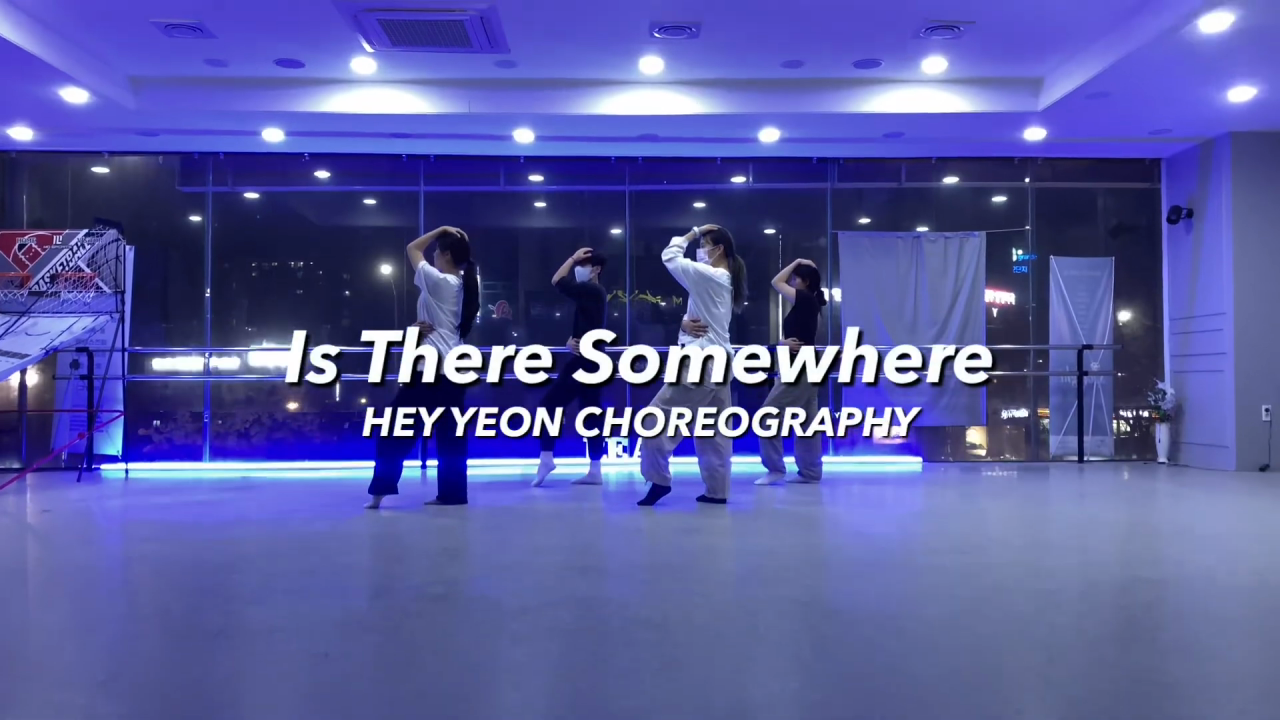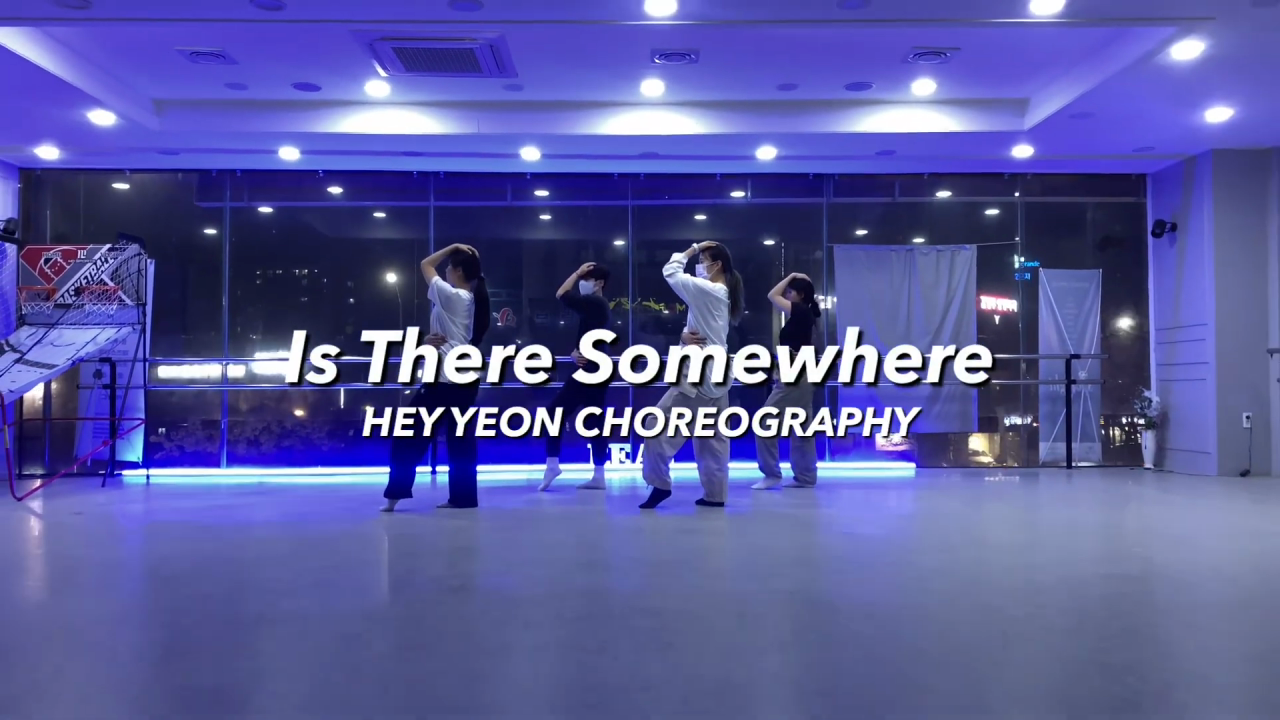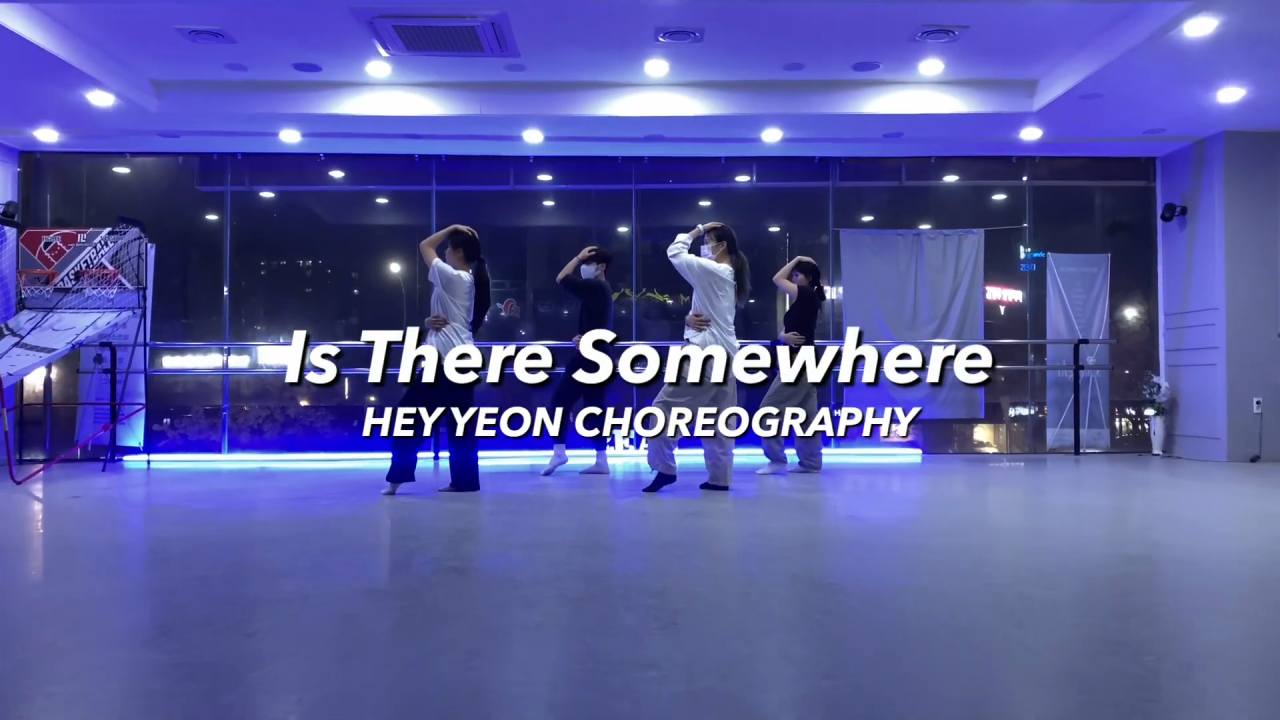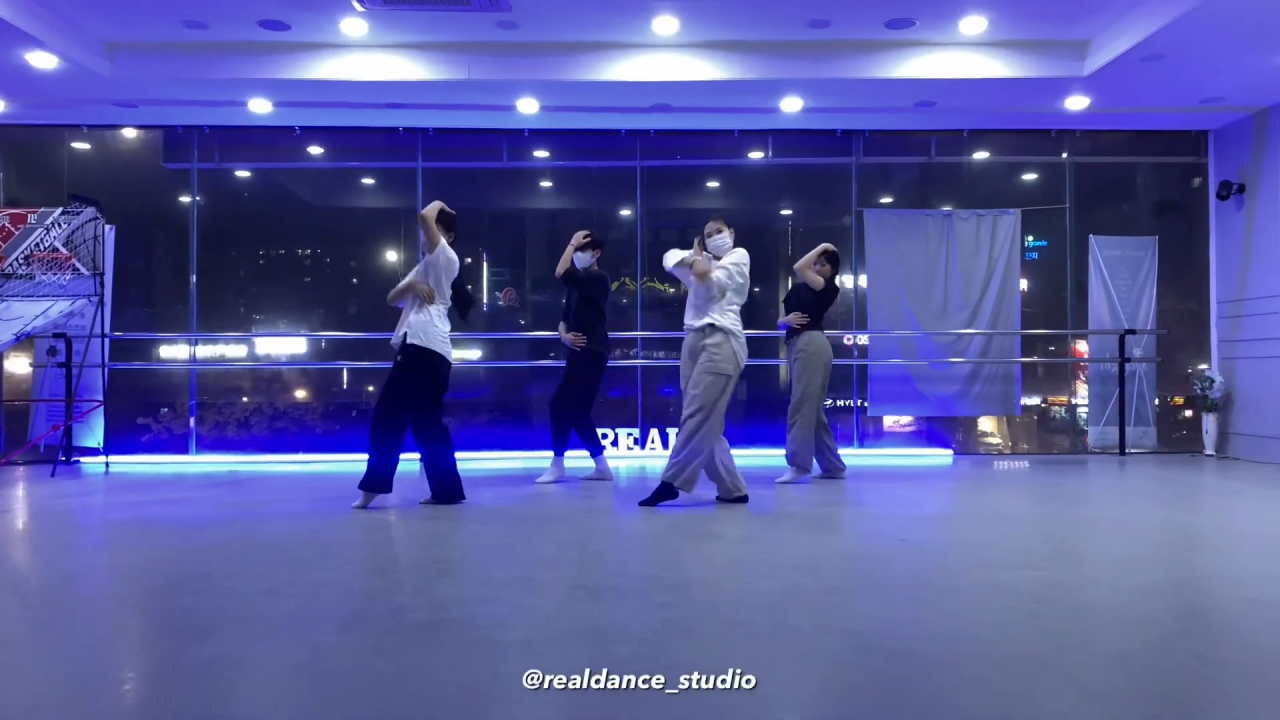
dt=1s
person 1, frame 1
left shoulder: (436, 281)
right shoulder: (462, 285)
left elbow: (413, 248)
left wrist: (441, 230)
right wrist: (419, 327)
right knee: (450, 432)
left ankle: (381, 491)
right ankle: (451, 492)
person 1, frame 2
left shoulder: (450, 295)
right shoulder: (473, 300)
left elbow: (426, 264)
left wrist: (453, 248)
right wrist: (434, 340)
left hip: (445, 379)
right hip: (466, 379)
left knee: (409, 434)
right knee: (460, 439)
left ankle: (396, 494)
right ankle: (463, 496)
person 1, frame 3
left shoulder: (451, 277)
right shoulder: (472, 282)
left elbow: (425, 246)
left wrist: (451, 229)
right wrist: (431, 322)
left hip: (444, 361)
right knee: (459, 423)
left ankle: (398, 477)
right ankle: (464, 480)
person 1, frame 4
left shoulder: (444, 258)
right shoulder: (424, 266)
left elbow: (424, 217)
right elbow: (393, 299)
left wrist: (438, 204)
right wrist: (409, 286)
left hip: (421, 346)
right hip: (435, 353)
left knee: (388, 415)
right knee: (428, 424)
left ankle: (374, 486)
right ankle: (447, 490)
person 2, frame 1
left shoulder: (708, 276)
right shoulder: (726, 280)
left elbow: (670, 257)
left wrist: (694, 232)
right wrist: (687, 322)
left ankle: (659, 480)
right ankle: (717, 490)
person 2, frame 2
left shoulder: (707, 290)
right shoulder: (723, 295)
left elbow: (670, 271)
left wrist: (693, 249)
right wrist: (686, 335)
left hip: (699, 374)
right knee: (712, 437)
left ankle: (660, 484)
right ankle: (715, 494)
person 2, frame 3
left shoulder: (711, 271)
right shoulder: (729, 276)
left elbow: (675, 252)
left wrist: (698, 229)
right hip: (724, 354)
left knee: (664, 407)
left ankle: (665, 469)
right ankle: (719, 478)
person 2, frame 4
left shoulder: (739, 256)
right shoulder: (702, 261)
left elbow: (716, 287)
right elbow: (671, 259)
left wrist: (698, 256)
right wrist: (693, 261)
left hip: (721, 341)
right hip: (697, 341)
left knee: (699, 416)
right knee: (706, 423)
left ankle: (672, 483)
person 3, frame 1
left shoulder: (591, 290)
right shoulder: (591, 294)
left elbow: (557, 280)
right elbow: (580, 330)
left wrist: (573, 258)
right wrist: (571, 343)
left hip: (584, 361)
right hip: (592, 362)
left knee: (549, 404)
right knee: (591, 414)
left ankle: (546, 458)
right ankle: (595, 471)
person 3, frame 2
left shoulder: (594, 303)
right shoulder: (598, 306)
left elbow: (561, 294)
left wrist: (577, 272)
right wrist: (576, 353)
right knee: (594, 423)
left ankle: (552, 464)
right ankle: (598, 476)
person 3, frame 3
left shoulder: (595, 286)
right shoulder: (600, 290)
left elbow: (562, 278)
left wrist: (578, 257)
right wrist: (578, 338)
left knee: (560, 400)
right knee: (594, 409)
left ankle: (559, 451)
right ankle: (601, 461)
person 3, frame 4
left shoulder: (598, 278)
right shoulder: (577, 285)
left elbow: (561, 272)
right elbow: (565, 319)
left wrist: (572, 243)
right wrist: (564, 335)
left hip: (590, 353)
right hip: (582, 353)
left knee: (560, 404)
right knee: (579, 412)
left ankle: (557, 464)
right ankle: (602, 467)
person 4, frame 1
left shoulder: (806, 299)
right shoulder: (805, 305)
left elbow: (776, 282)
right elbow: (794, 334)
left wrist: (796, 262)
right wrist: (784, 343)
right knee: (807, 422)
left ankle: (775, 469)
right ankle: (810, 471)
person 4, frame 2
left shoulder: (801, 311)
right shoulder: (803, 316)
left elbow: (772, 295)
right elbow: (784, 346)
left wrist: (791, 276)
right wrist: (780, 353)
left hip: (794, 378)
right hip: (801, 377)
left ankle: (772, 474)
right ankle: (805, 476)
person 4, frame 3
left shoulder: (808, 296)
right shoulder: (803, 302)
left elbow: (777, 279)
right elbow: (784, 331)
left wrist: (797, 259)
right wrist: (784, 337)
left knee: (770, 408)
right knee: (806, 413)
left ankle: (776, 459)
right ankle: (811, 462)
person 4, frame 4
left shoulder: (829, 289)
right shoulder: (797, 289)
left elbow: (799, 268)
right elbow: (780, 321)
left wrist: (822, 247)
right wrist: (786, 319)
left hip: (811, 343)
right hip: (798, 345)
left knee: (802, 405)
right knee: (812, 409)
left ankle: (799, 465)
right ankle: (833, 467)
